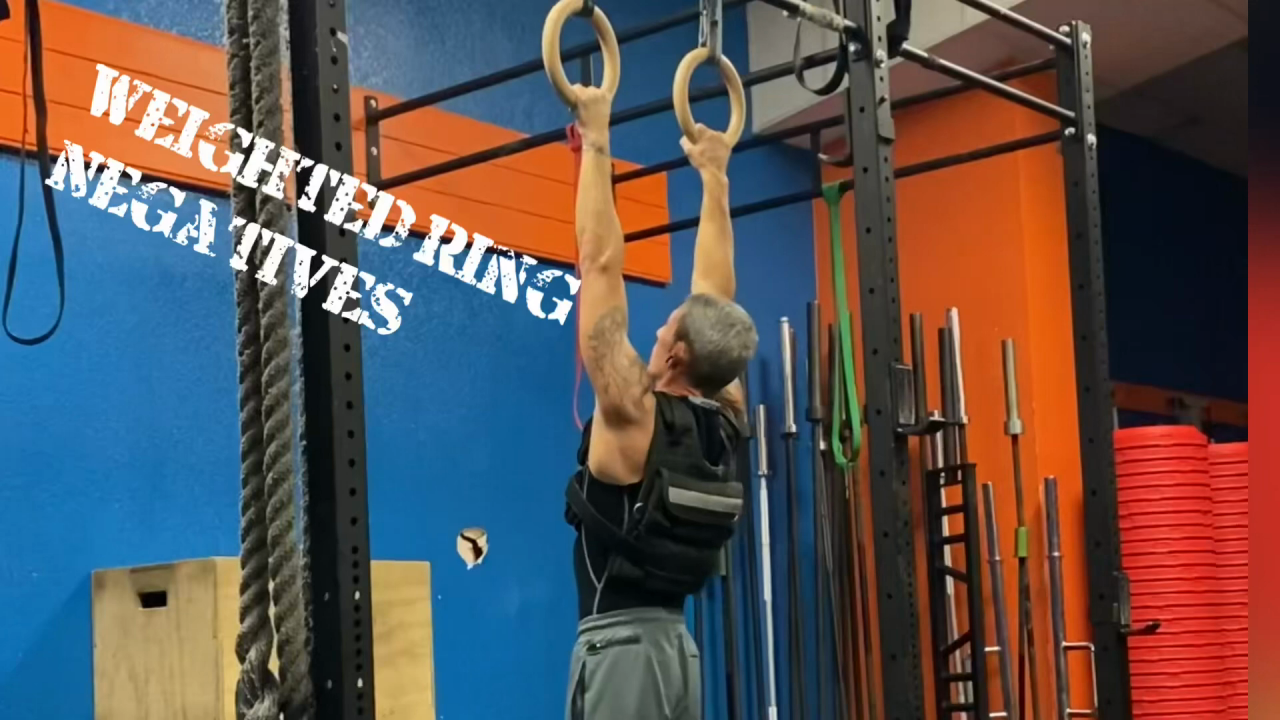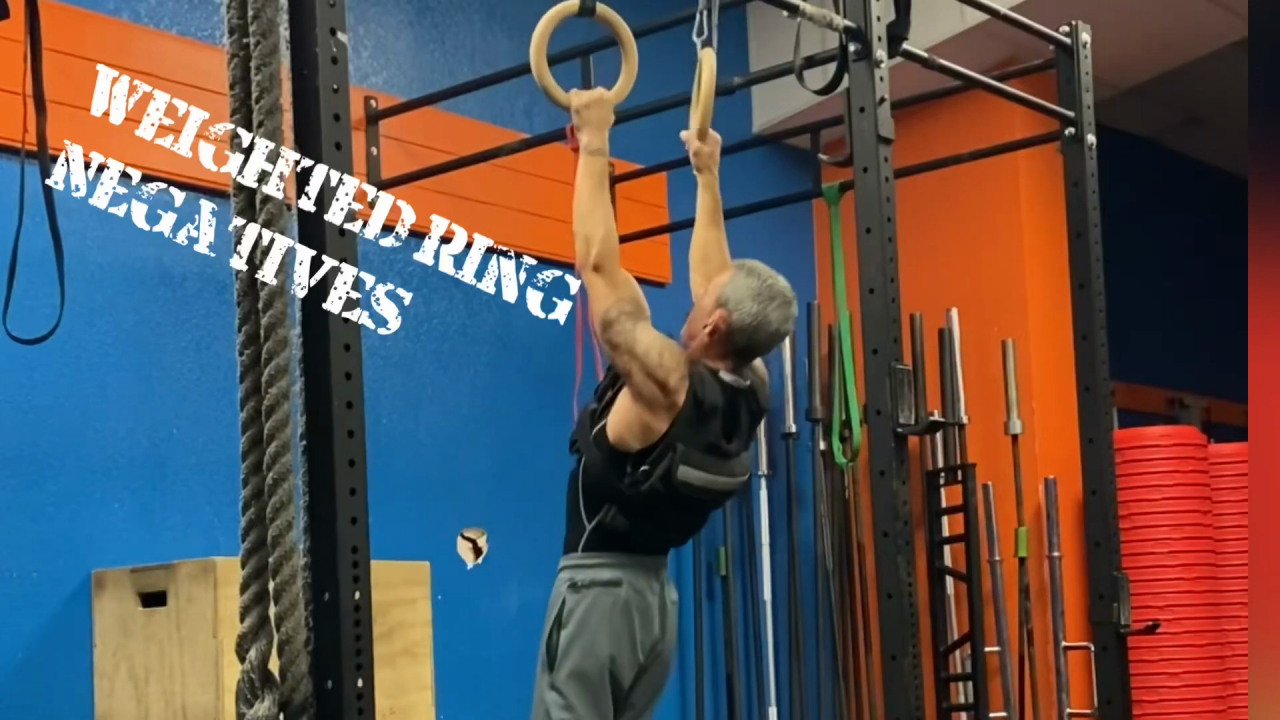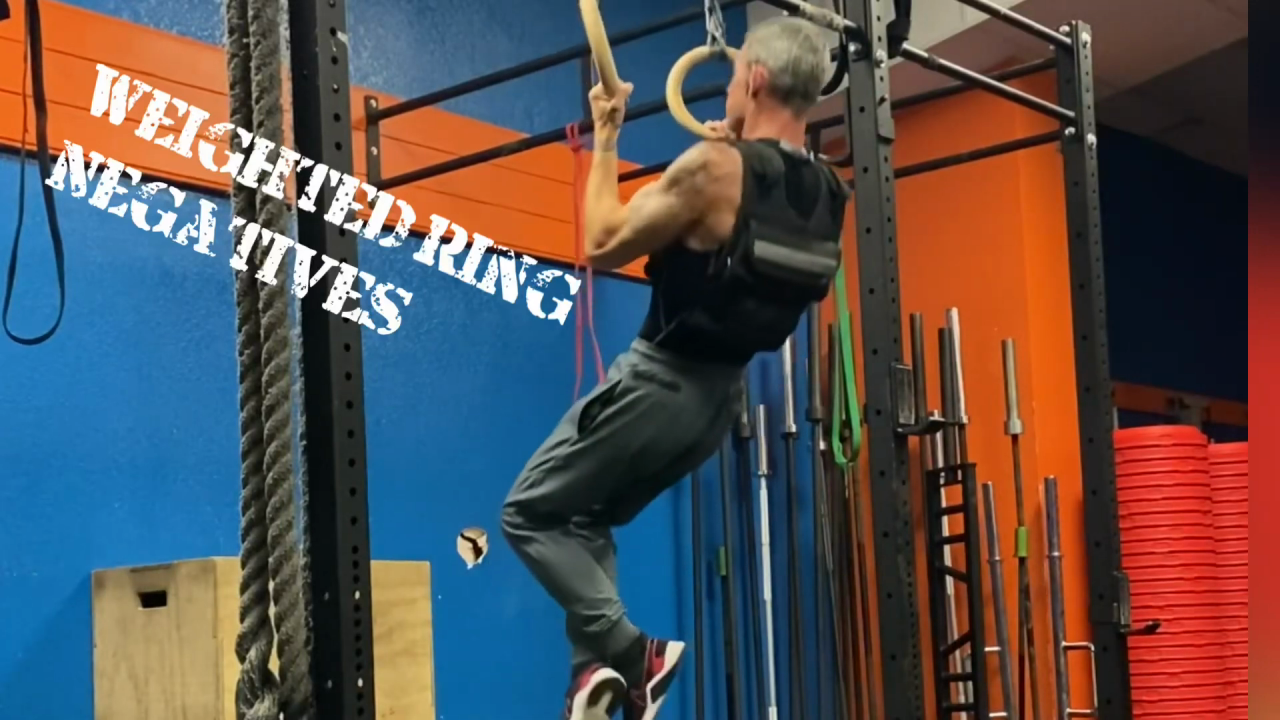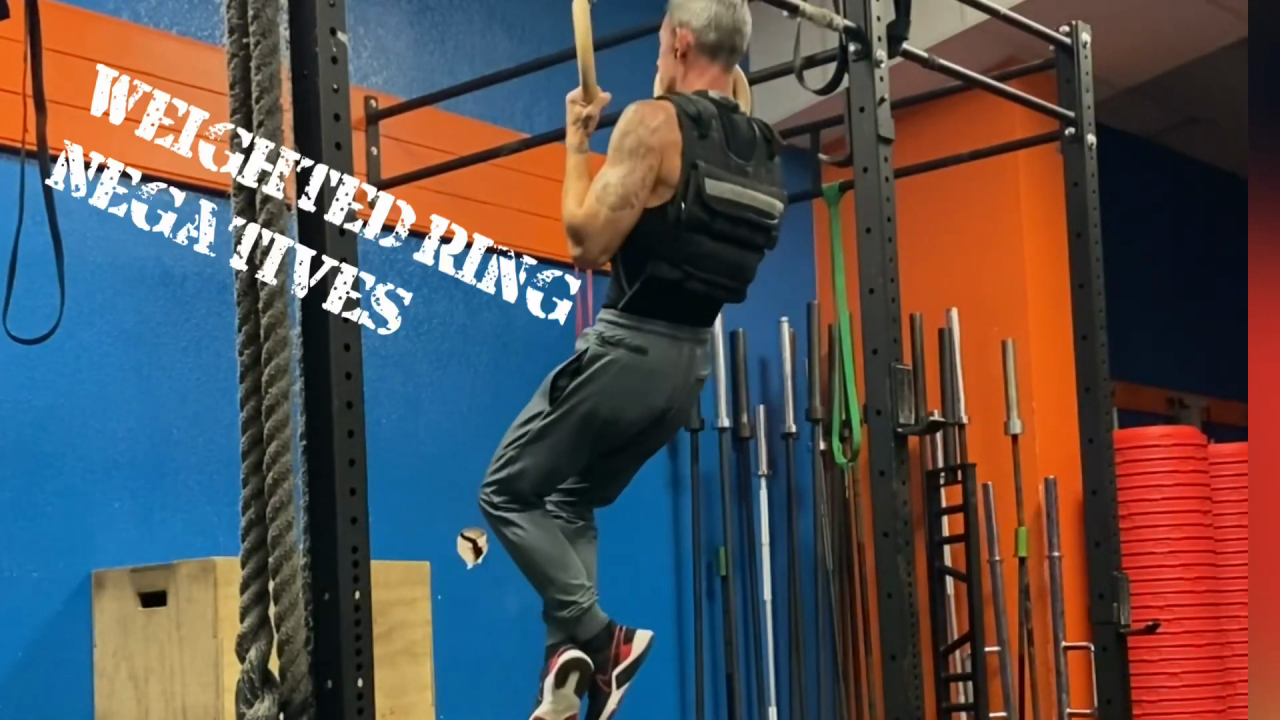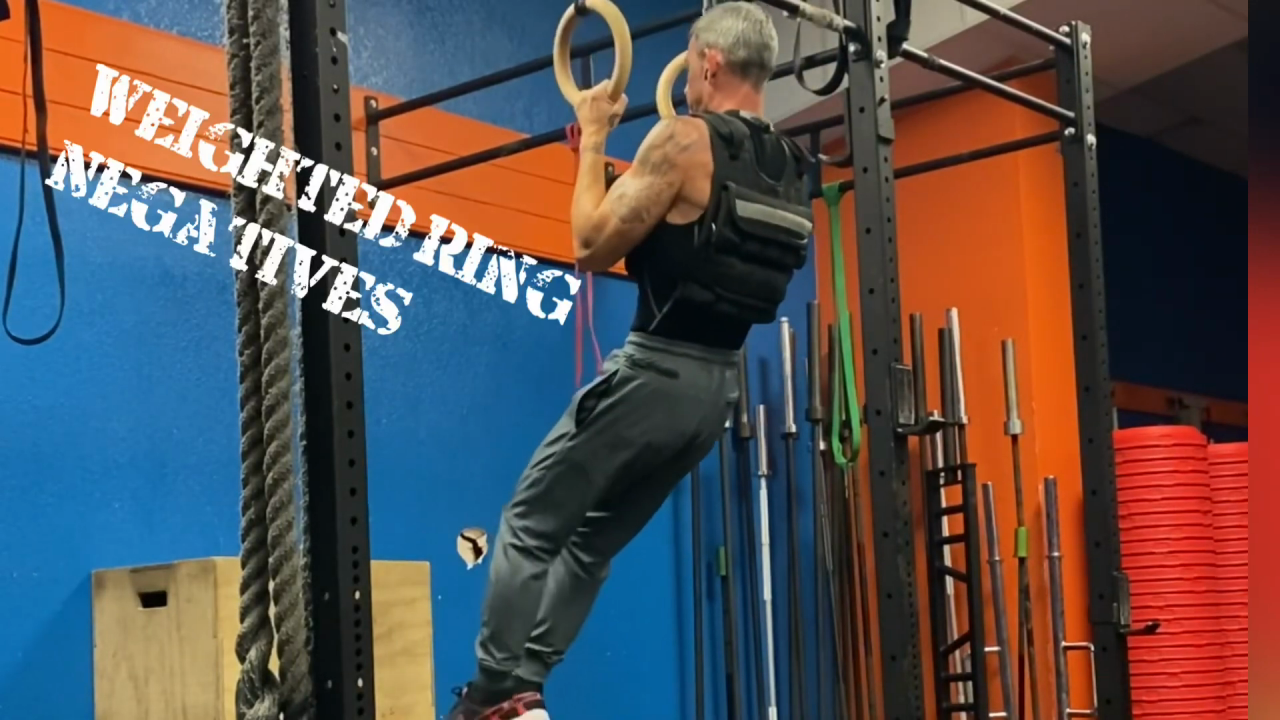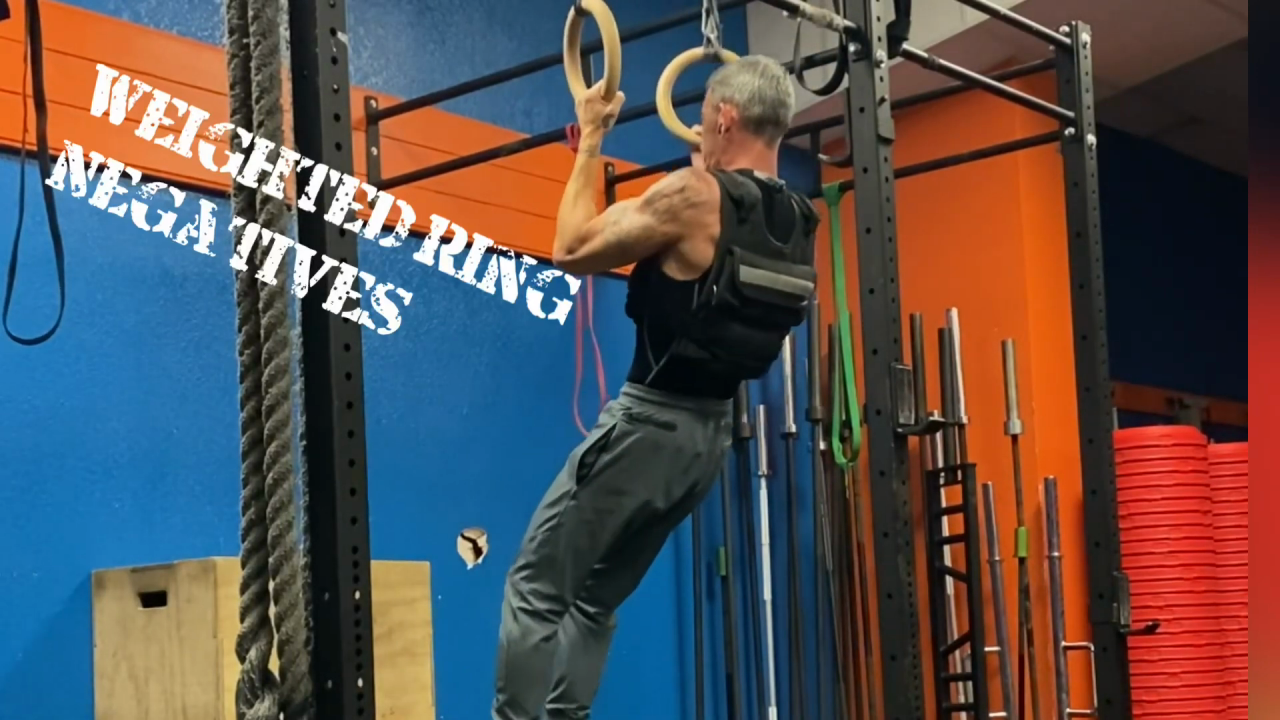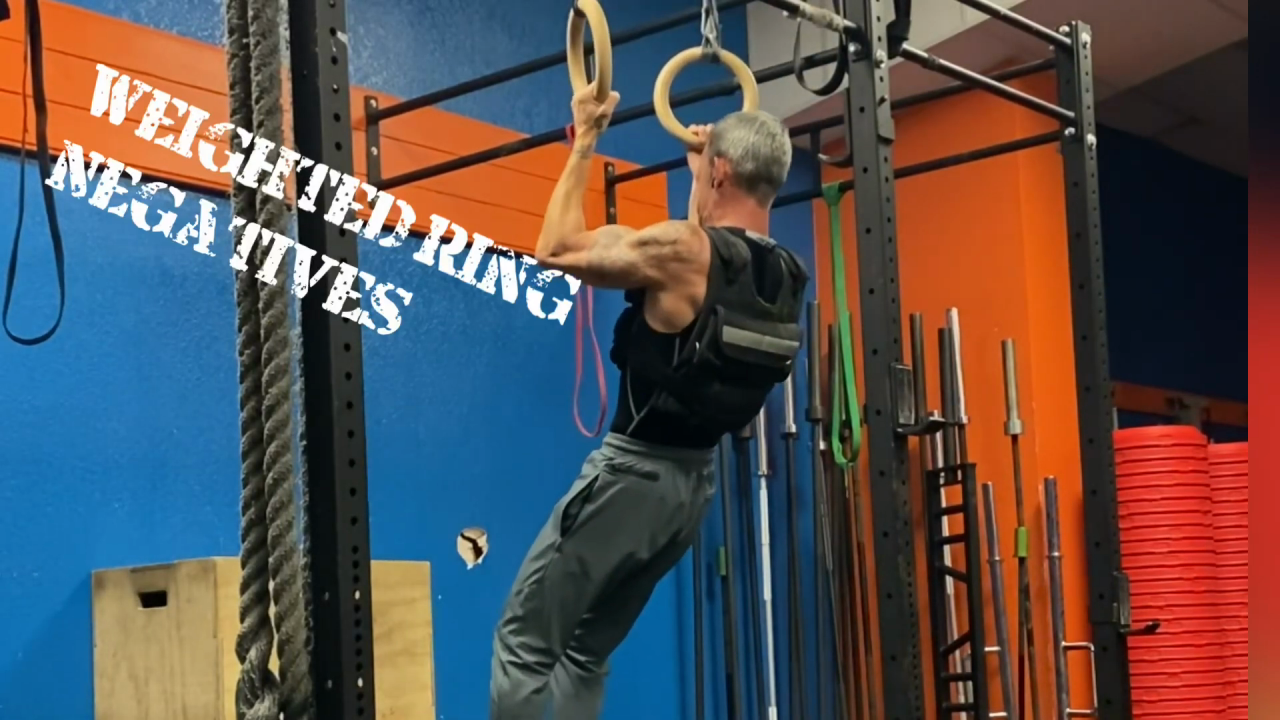
dt=0.7s
person 1, frame 1
left shoulder: (633, 417)
right shoulder: (726, 421)
left elbow: (600, 263)
right elbow: (716, 295)
left wrist: (596, 140)
right wrist: (714, 175)
left hip: (619, 649)
right hip: (675, 647)
person 1, frame 2
left shoulder: (666, 383)
right shoulder: (752, 392)
left elbow: (597, 264)
right elbow: (711, 297)
left wrist: (592, 141)
right wrist: (707, 179)
left hip: (598, 591)
right hip: (654, 594)
person 1, frame 3
left shoulder: (715, 169)
right shoulder: (828, 197)
left elbow: (602, 243)
left wrist: (605, 139)
left hip: (658, 383)
right hip: (719, 395)
left knee: (530, 514)
right knee: (585, 520)
left ankle: (628, 654)
person 1, frame 4
left shoulder: (655, 121)
right shoulder: (760, 151)
left elbow: (587, 243)
left wrist: (577, 142)
left hip: (627, 350)
right hip: (687, 361)
left knee: (508, 494)
right knee: (572, 502)
left ankle: (598, 638)
right ankle: (569, 653)
person 1, frame 5
left shoulder: (684, 139)
right shoulder: (787, 169)
left elbow: (591, 246)
left wrist: (592, 138)
left hip: (654, 373)
right hip: (715, 384)
left knee: (530, 527)
right knee: (591, 539)
person 1, frame 6
left shoulder: (695, 195)
right shoulder: (796, 223)
left elbow: (571, 249)
left wrist: (590, 140)
right wrist: (709, 161)
left hip: (648, 425)
right hip: (708, 431)
left knee: (535, 592)
right knee: (593, 600)
person 1, frame 7
left shoulder: (685, 250)
right shoulder: (785, 276)
left elbow: (555, 249)
left wrist: (585, 140)
right wrist: (698, 172)
left hip: (631, 475)
right hip: (692, 481)
left knee: (525, 643)
right knee: (584, 652)
